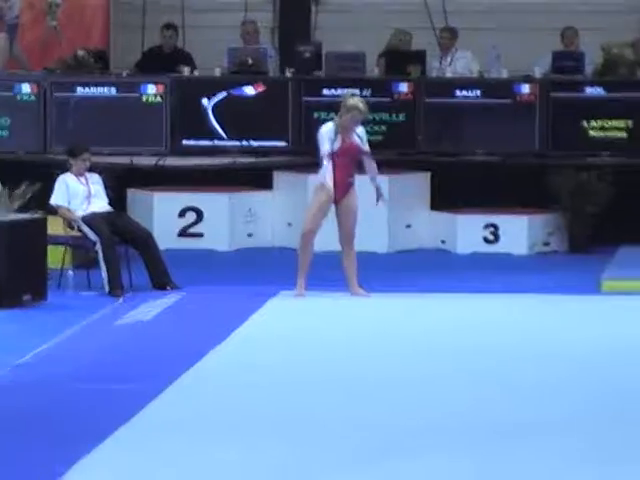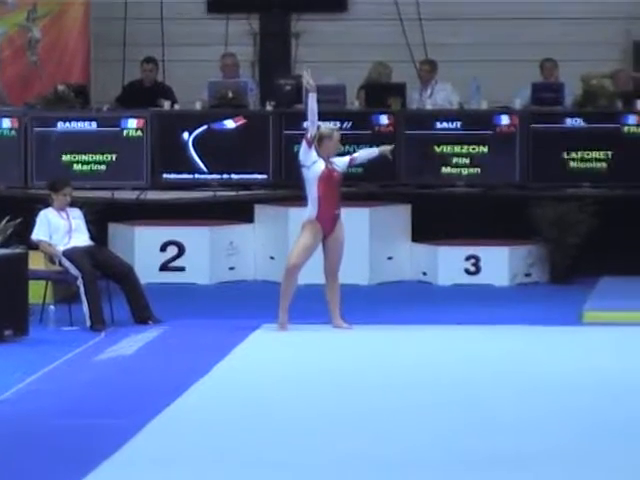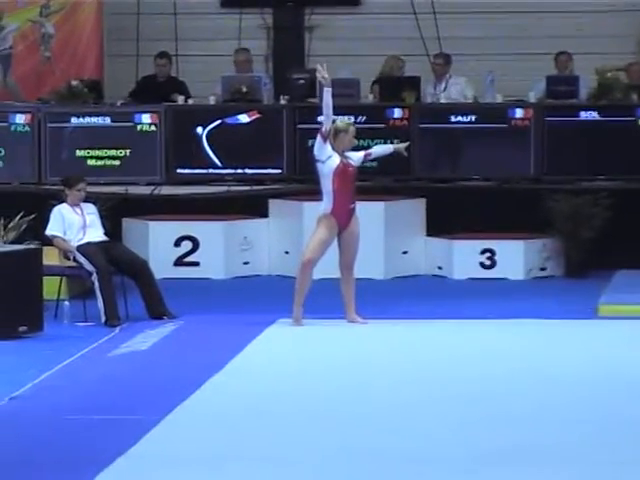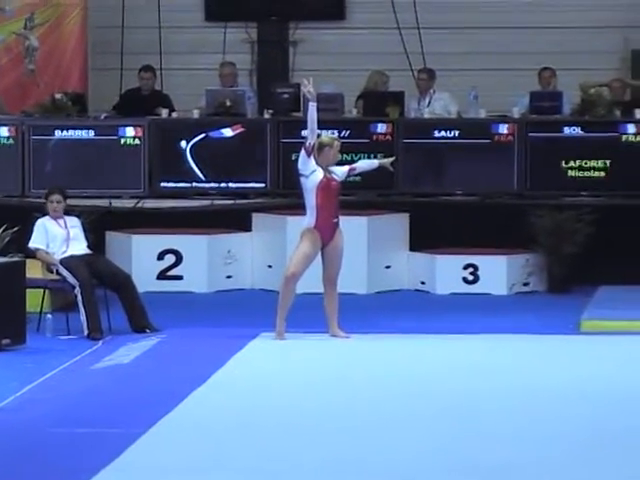
dt=0.7s
person 1, frame 1
left shoulder: (358, 131)
right shoulder: (327, 129)
left elbow: (367, 159)
right elbow: (326, 159)
left wrist: (376, 184)
right wrist: (329, 184)
left hip: (348, 190)
right hip: (327, 187)
left knee: (348, 240)
right knee: (308, 232)
left ankle: (354, 286)
right ankle: (301, 283)
person 1, frame 2
left shoulder: (336, 163)
right shoulder: (309, 157)
left elbow: (359, 155)
right elbow: (312, 124)
left wrist: (380, 150)
right wrist: (312, 92)
left hip: (335, 223)
right hip: (314, 223)
left knee: (332, 273)
right knee: (292, 266)
left ankle: (336, 318)
right ankle: (282, 316)
person 1, frame 3
left shoulder: (352, 157)
right shoulder: (324, 152)
left elbow: (373, 151)
right elbow: (327, 119)
left wrist: (395, 147)
right wrist: (327, 86)
left hip: (350, 217)
right hip: (330, 217)
left knee: (347, 267)
right knee: (308, 260)
left ankle: (351, 313)
right ankle: (297, 311)
person 1, frame 4
left shoulder: (335, 172)
right shoulder: (307, 166)
left elbow: (358, 166)
right elbow: (311, 134)
left wrist: (380, 162)
right wrist: (312, 102)
left hip: (334, 232)
right hip: (313, 232)
left knee: (331, 281)
right knee: (291, 274)
left ankle: (334, 327)
right ankle: (280, 325)
person 2, frame 1
left shoulder: (95, 177)
right shoulder: (64, 180)
right elbow: (61, 209)
right wrist: (78, 220)
left hip: (108, 213)
right hip: (87, 216)
left knee: (144, 235)
right knee: (106, 238)
left ankle: (162, 280)
right ankle: (114, 286)
person 2, frame 2
left shoulder: (76, 212)
right shoulder: (45, 215)
right elbow: (42, 244)
left wrist: (92, 247)
right wrist: (59, 255)
left hip: (90, 248)
right hip: (69, 251)
left knee: (125, 269)
right knee: (88, 273)
left ankle: (143, 314)
right ankle: (96, 321)
person 2, frame 3
left shoulder: (91, 207)
right shoulder: (59, 210)
right elbow: (56, 240)
right wrist: (74, 251)
left hip: (104, 242)
right hip: (83, 246)
left knee: (140, 264)
right knee: (102, 268)
left ankle: (158, 310)
right ankle: (110, 316)
person 2, frame 4
left shoulder: (74, 221)
right shoulder: (42, 223)
right elbow: (40, 253)
right wrist: (57, 264)
left hip: (88, 256)
right hip: (66, 260)
left knee: (123, 278)
right knee: (85, 281)
left ankle: (140, 323)
right ankle: (93, 329)
